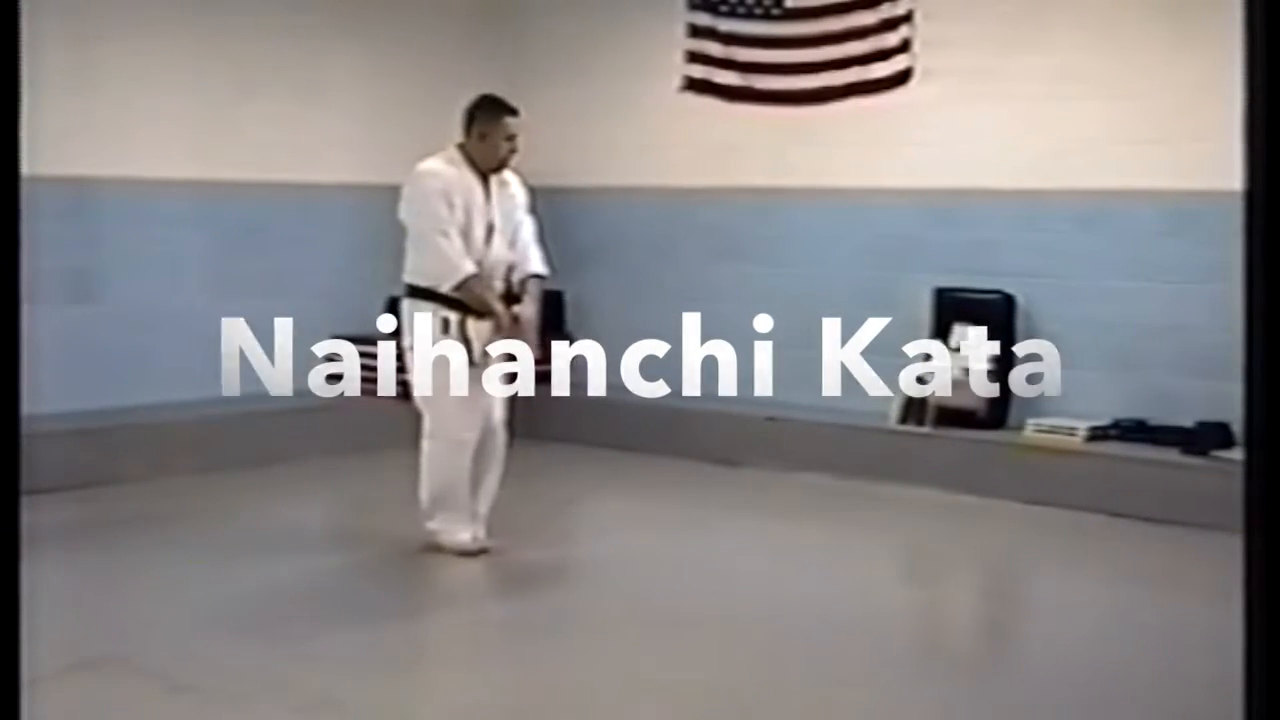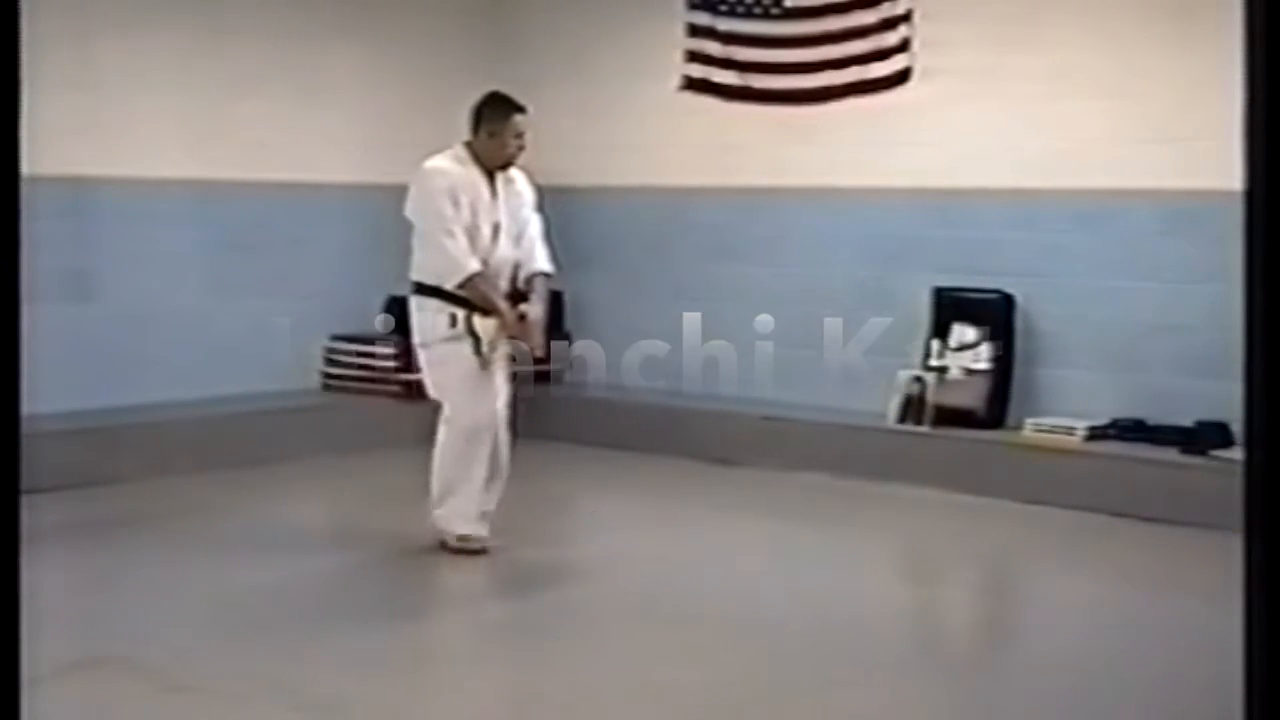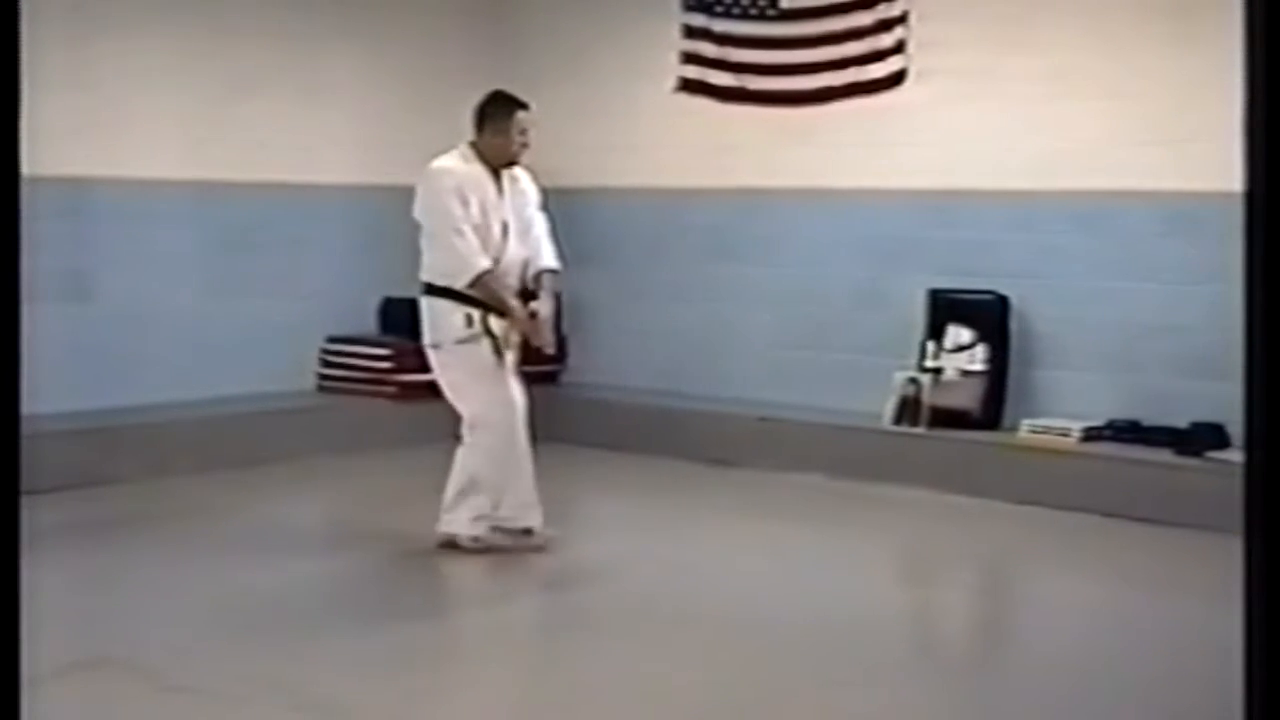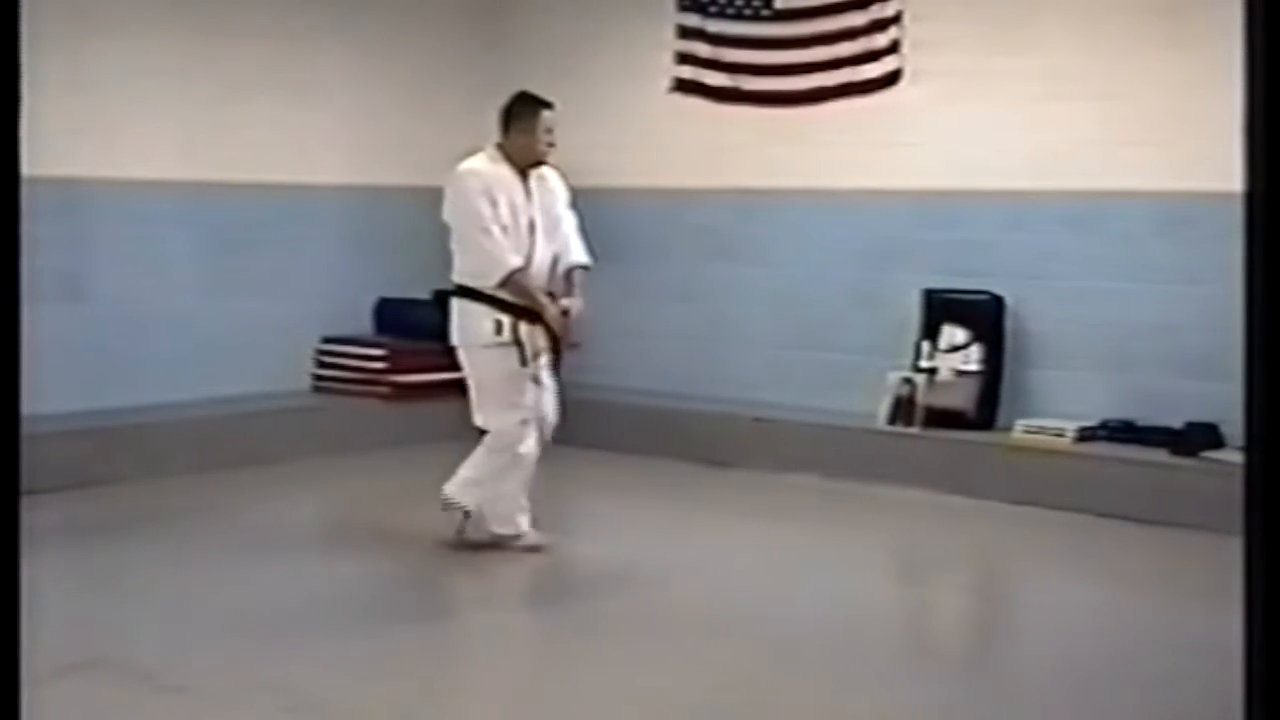
dt=0.4s
person 1, frame 1
left shoulder: (510, 186)
right shoulder: (431, 179)
left elbow: (525, 249)
right elbow: (447, 261)
left wrist: (528, 303)
right wrist: (499, 310)
left hip: (488, 321)
right hip: (439, 319)
left knee: (491, 426)
right knee: (453, 426)
left ankle: (470, 522)
right ankle: (449, 526)
person 1, frame 2
left shoulder: (517, 184)
right shoulder: (438, 176)
left elbow: (531, 247)
right elbow: (451, 258)
left wrist: (535, 303)
right wrist: (503, 308)
left hip: (492, 317)
right hip: (446, 312)
left knee: (491, 419)
right knee: (471, 415)
left ankle: (466, 523)
right ankle: (454, 523)
person 1, frame 3
left shoulder: (521, 182)
right shoulder: (445, 177)
left elbow: (537, 244)
right elbow: (462, 258)
left wrist: (544, 299)
right wrist: (514, 307)
left hip: (497, 317)
right hip: (458, 315)
left knee: (487, 421)
right knee: (501, 416)
left ankle: (461, 525)
right ankle: (514, 521)
person 1, frame 4
left shoulder: (549, 181)
right shoulder: (473, 178)
left elbow: (567, 241)
right elbow: (493, 258)
left wrist: (573, 296)
right wrist: (545, 305)
left hip: (530, 319)
right hip: (489, 318)
left knee: (540, 417)
right knee: (513, 423)
left ankle: (469, 497)
right ankle: (506, 524)
